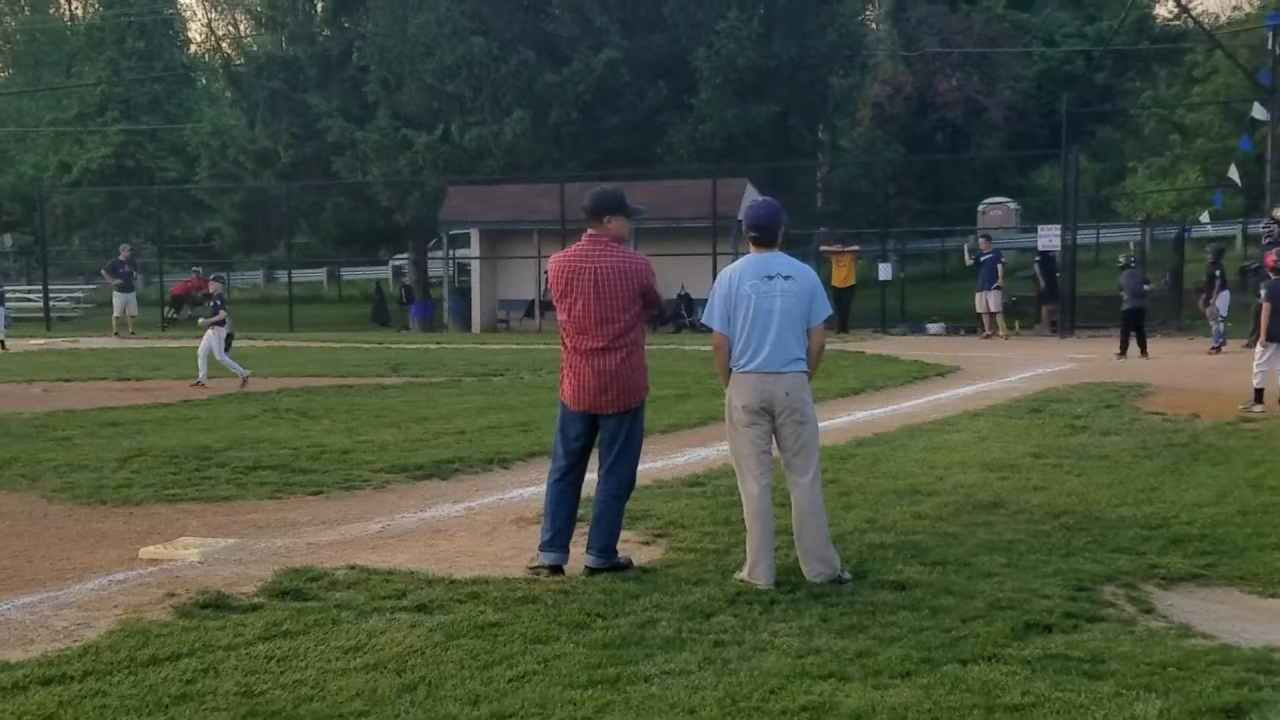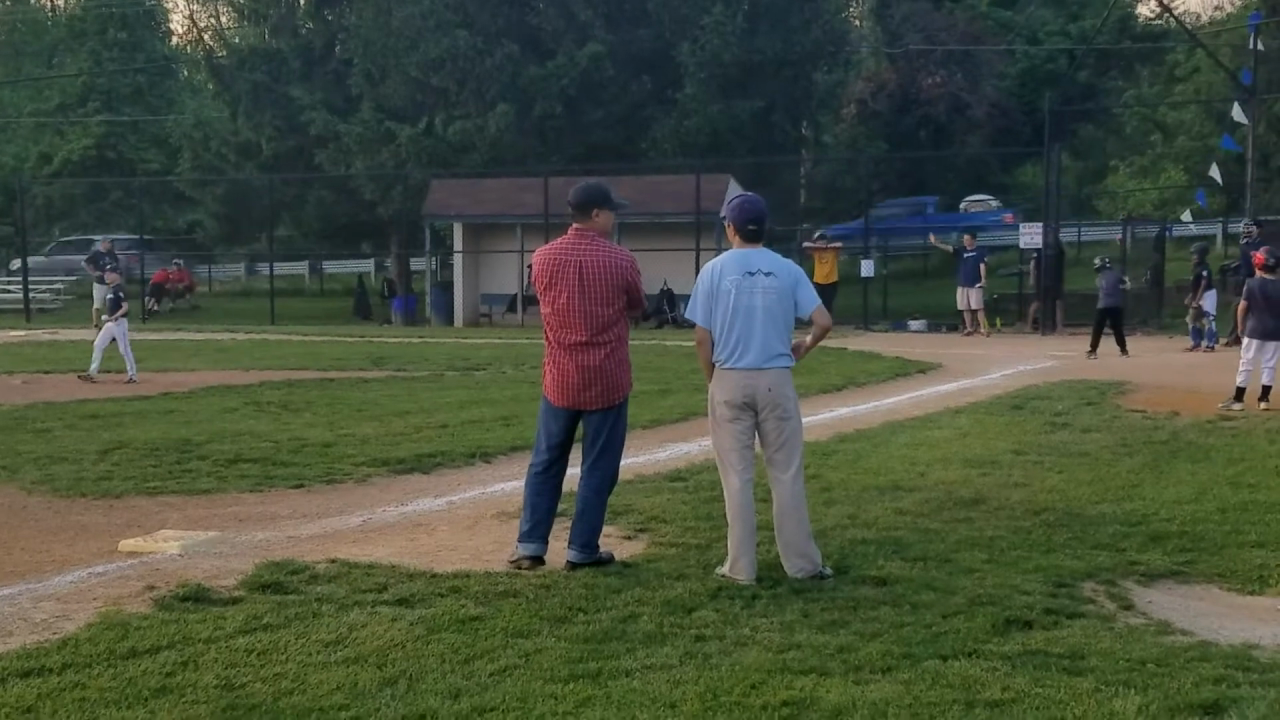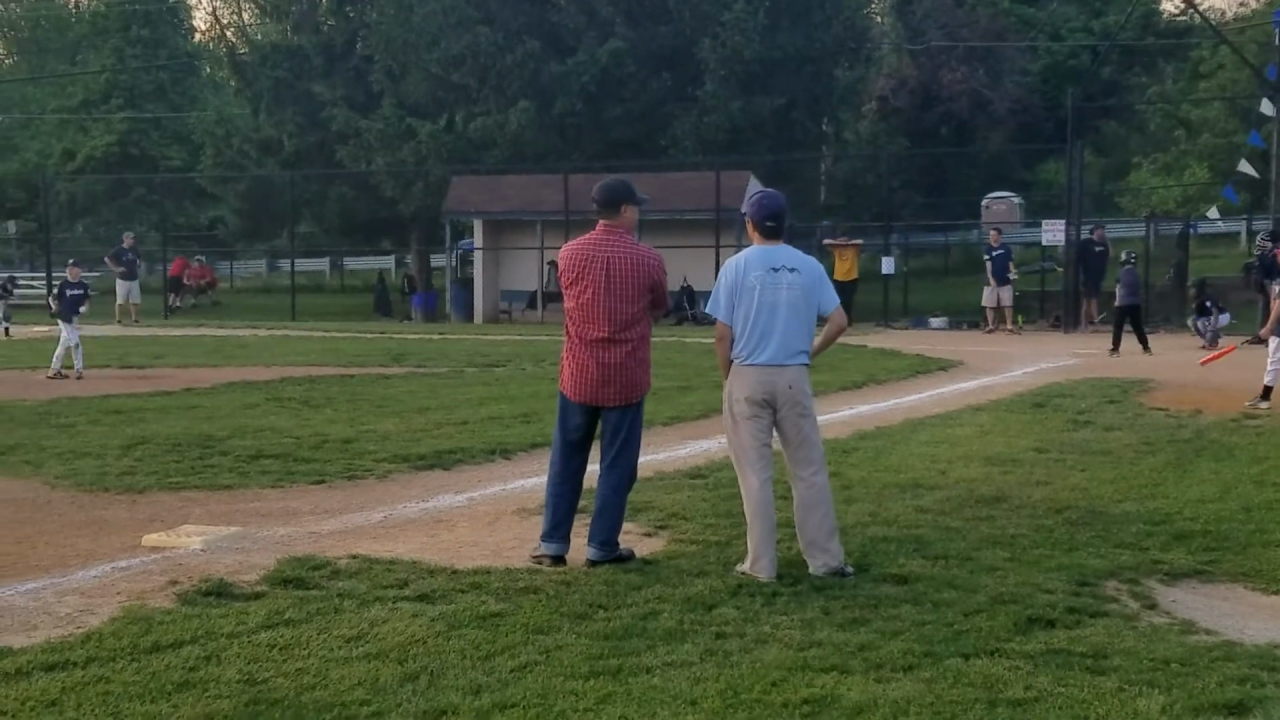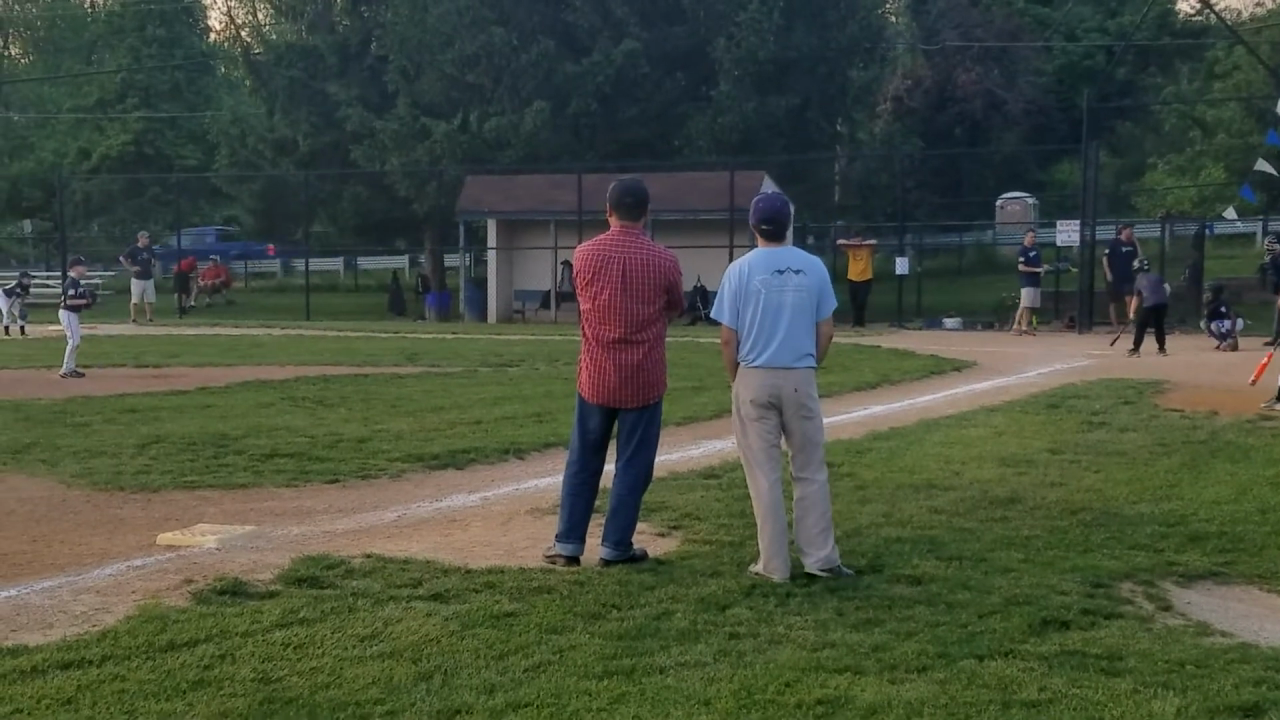
dt=0.7s
person 1, frame 1
left shoulder: (732, 276)
right shoulder: (804, 275)
left elbow: (720, 343)
right elbow: (817, 340)
left wrist: (730, 386)
left hip: (746, 386)
right hip: (793, 384)
left knee: (755, 481)
right knee: (805, 479)
left ankle: (759, 571)
right ankle: (820, 566)
person 1, frame 2
left shoulder: (714, 270)
right shoulder: (788, 270)
left elbow: (703, 338)
right elbow: (823, 322)
left wrist: (713, 381)
right wrist: (804, 346)
left hip: (729, 382)
right hip: (776, 381)
left knee: (737, 477)
right knee: (787, 475)
left ankle: (741, 566)
right ankle: (802, 563)
person 1, frame 3
left shoulder: (736, 266)
right shoulder: (808, 266)
left elbow: (723, 334)
right elbow: (839, 321)
left wrist: (728, 378)
left hip: (747, 378)
right hip: (794, 378)
left knee: (755, 474)
right knee: (809, 471)
left ankle: (761, 564)
right ankle: (825, 559)
person 1, frame 4
left shoulder: (740, 269)
right shoulder: (814, 267)
left elbow: (728, 338)
right elbow: (826, 331)
left wrist: (736, 380)
left hip: (754, 380)
right hip: (800, 380)
left knee: (764, 475)
right knee: (811, 471)
left ankle: (774, 564)
right ankle: (821, 557)
person 2, frame 1
left shoulder: (558, 263)
right shoulder: (635, 264)
right elbow: (654, 307)
left hip: (577, 383)
right hip: (623, 383)
left knee: (564, 469)
right knee: (615, 473)
left ankle: (551, 554)
right ankle: (600, 556)
person 2, frame 2
left shoulder: (543, 257)
right shoulder: (621, 260)
right elbow: (637, 308)
left hip: (560, 378)
right hip: (606, 379)
left knee: (545, 463)
right knee: (598, 467)
left ankle: (530, 546)
right ankle: (582, 550)
person 2, frame 3
left shoulder: (569, 253)
right shoulder: (649, 260)
right elbow: (660, 309)
left hip: (578, 374)
right hip: (625, 376)
left knee: (566, 461)
right knee: (618, 464)
left ankle: (552, 544)
right ankle: (602, 547)
person 2, frame 4
left shoulder: (584, 254)
right shoulder: (664, 261)
right elbow: (675, 310)
left hip: (596, 375)
right hip: (643, 378)
left knee: (583, 462)
right knee: (633, 465)
left ankle: (567, 544)
right ankle: (615, 548)
